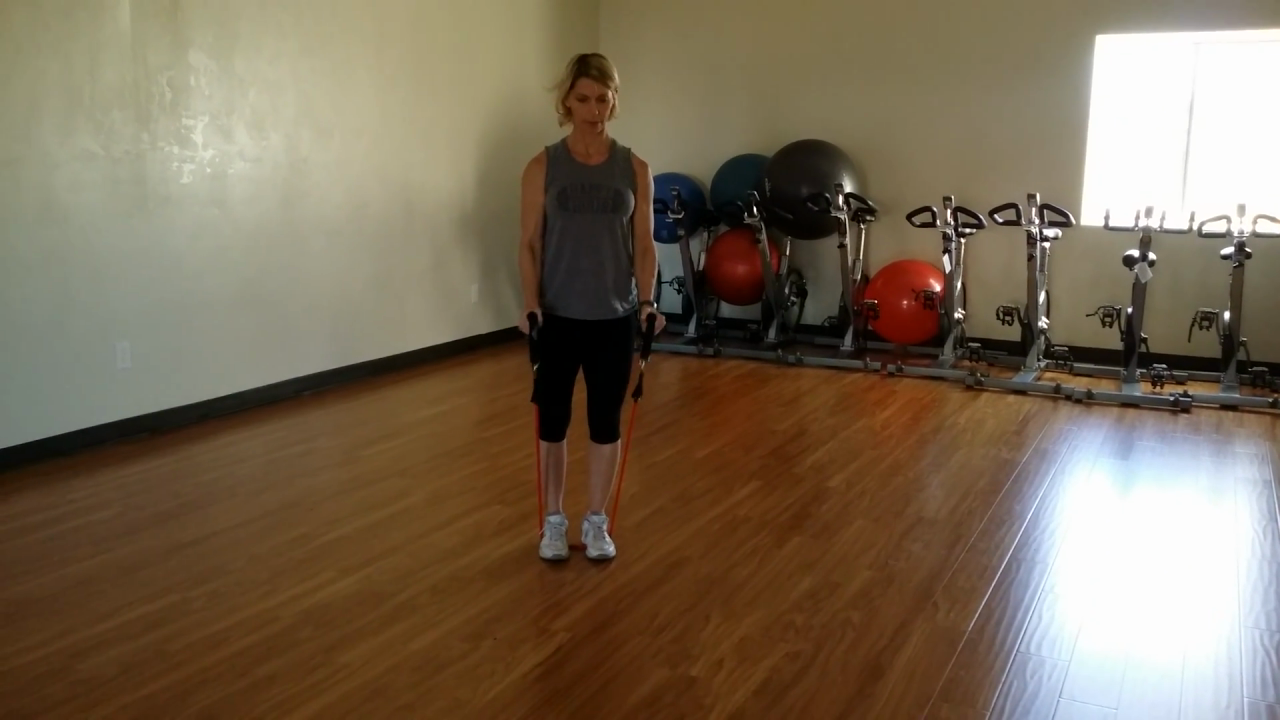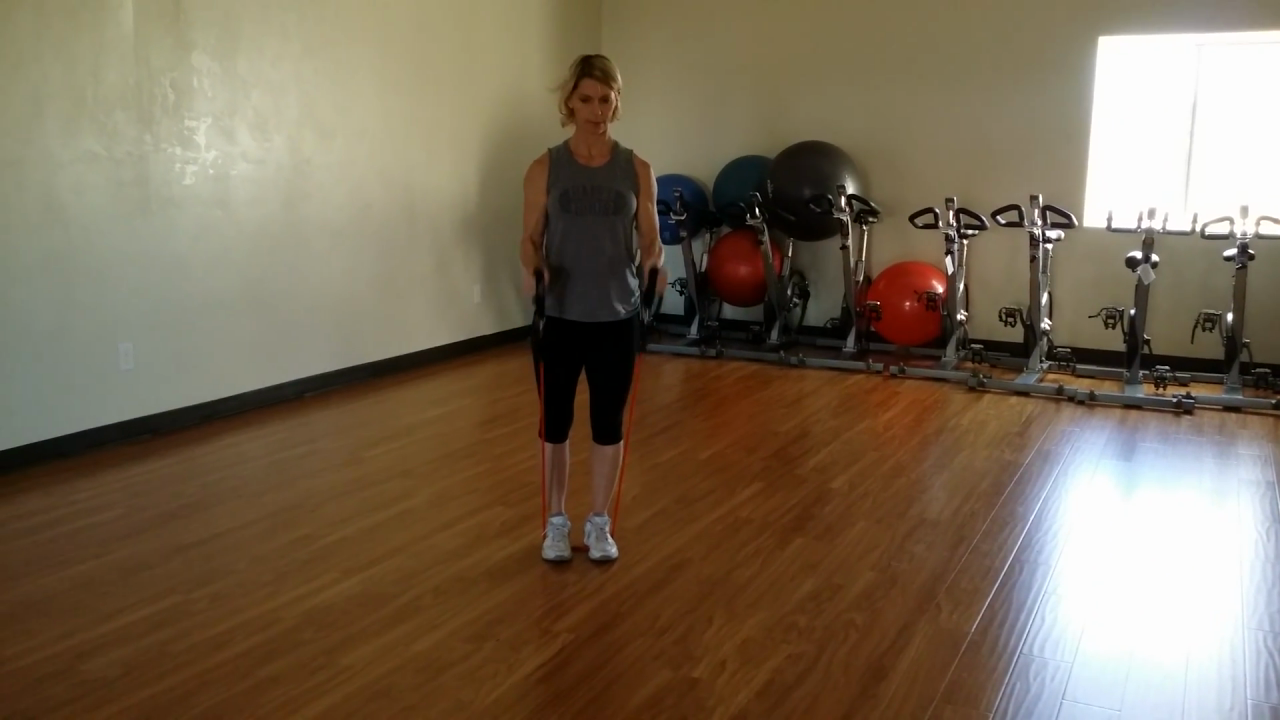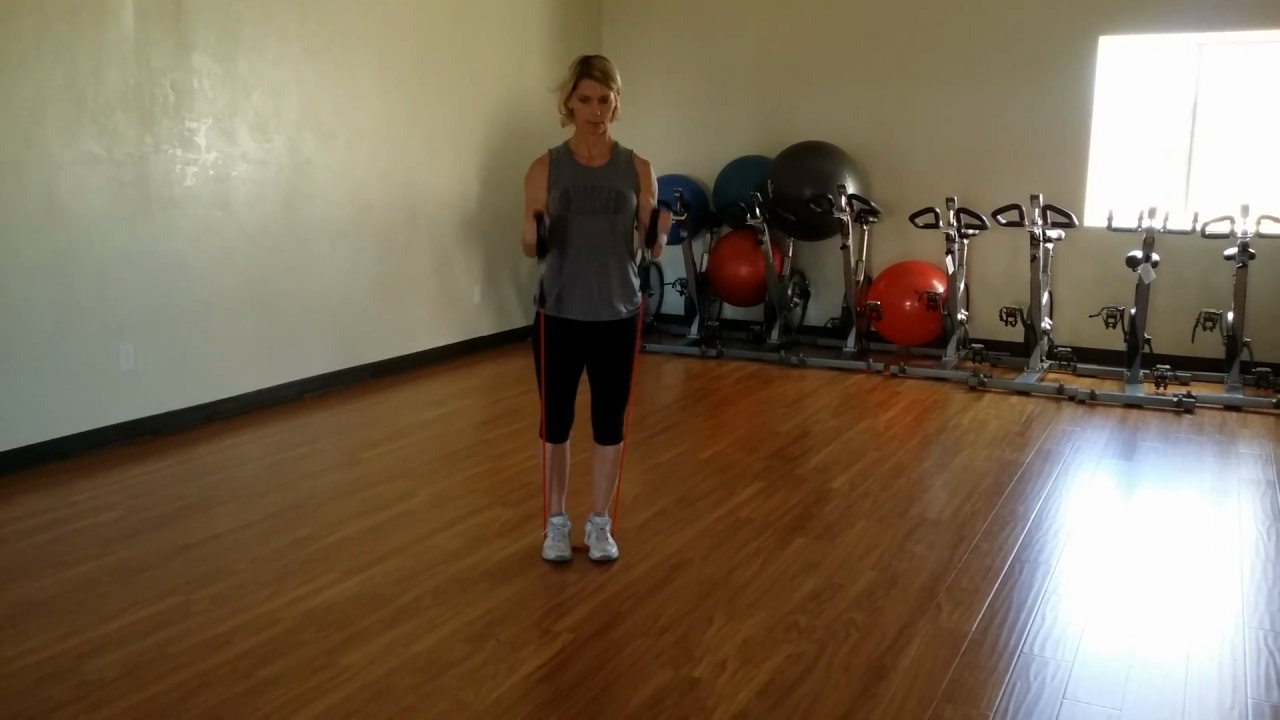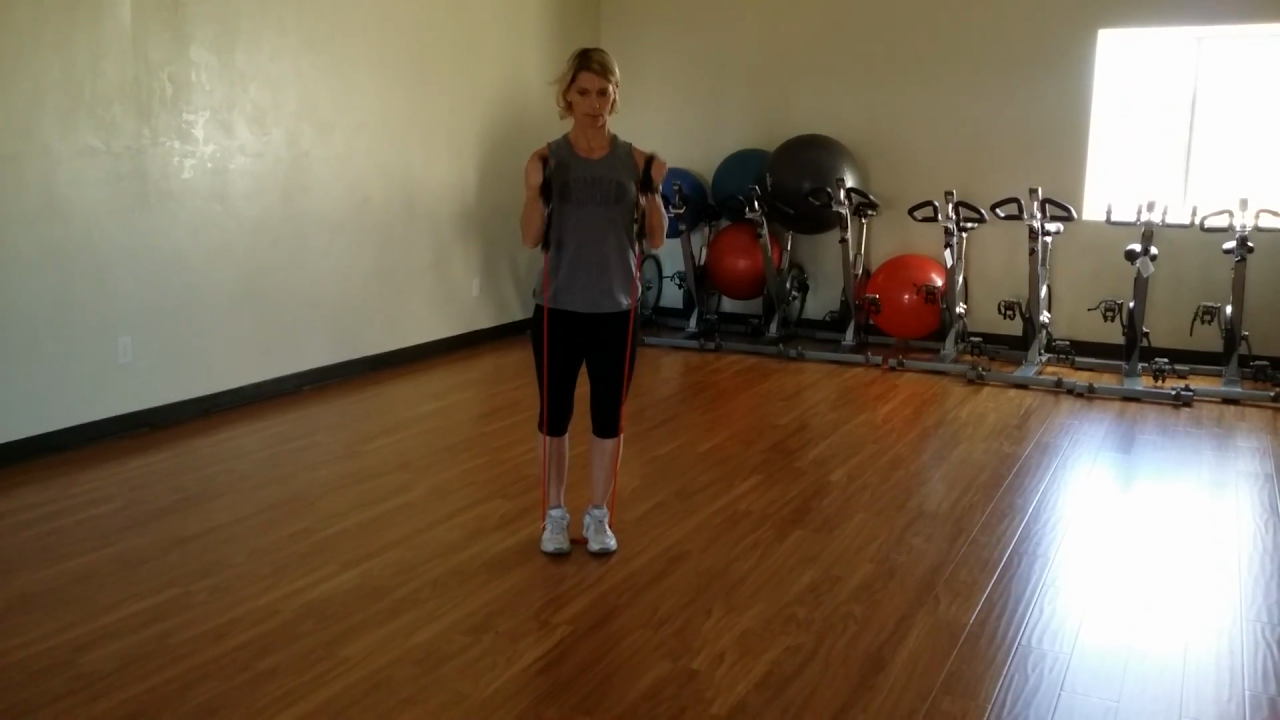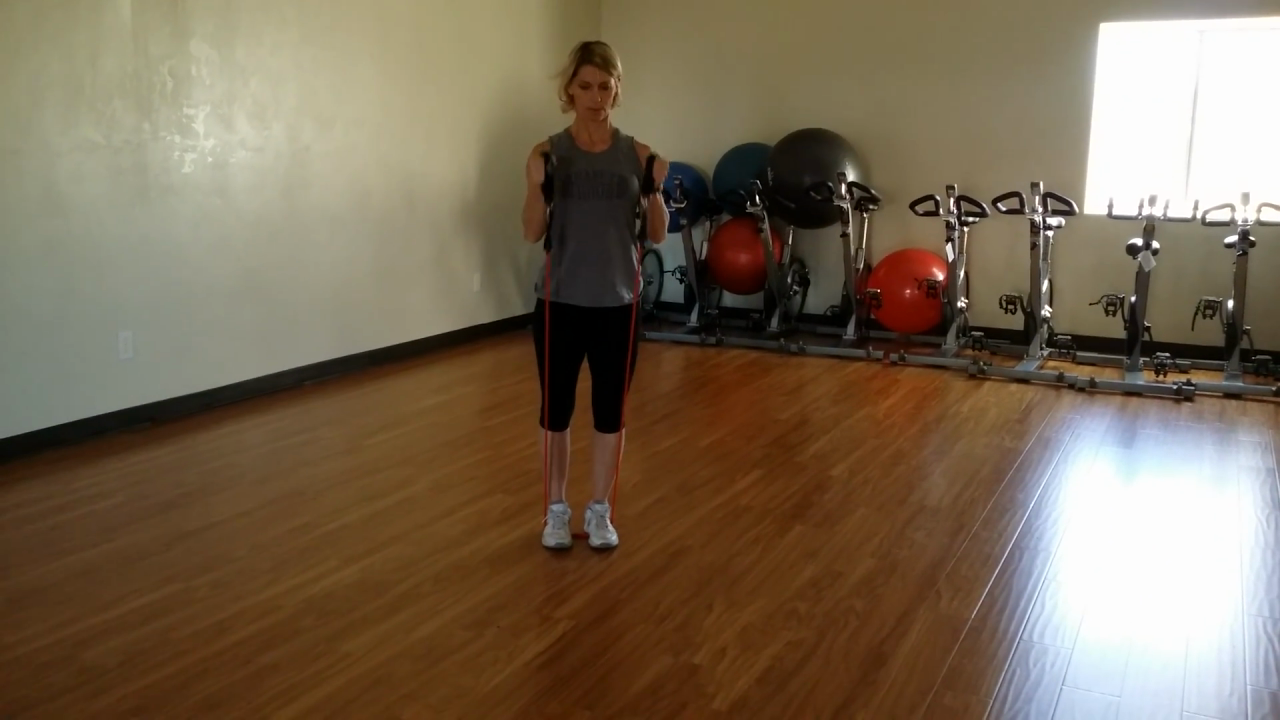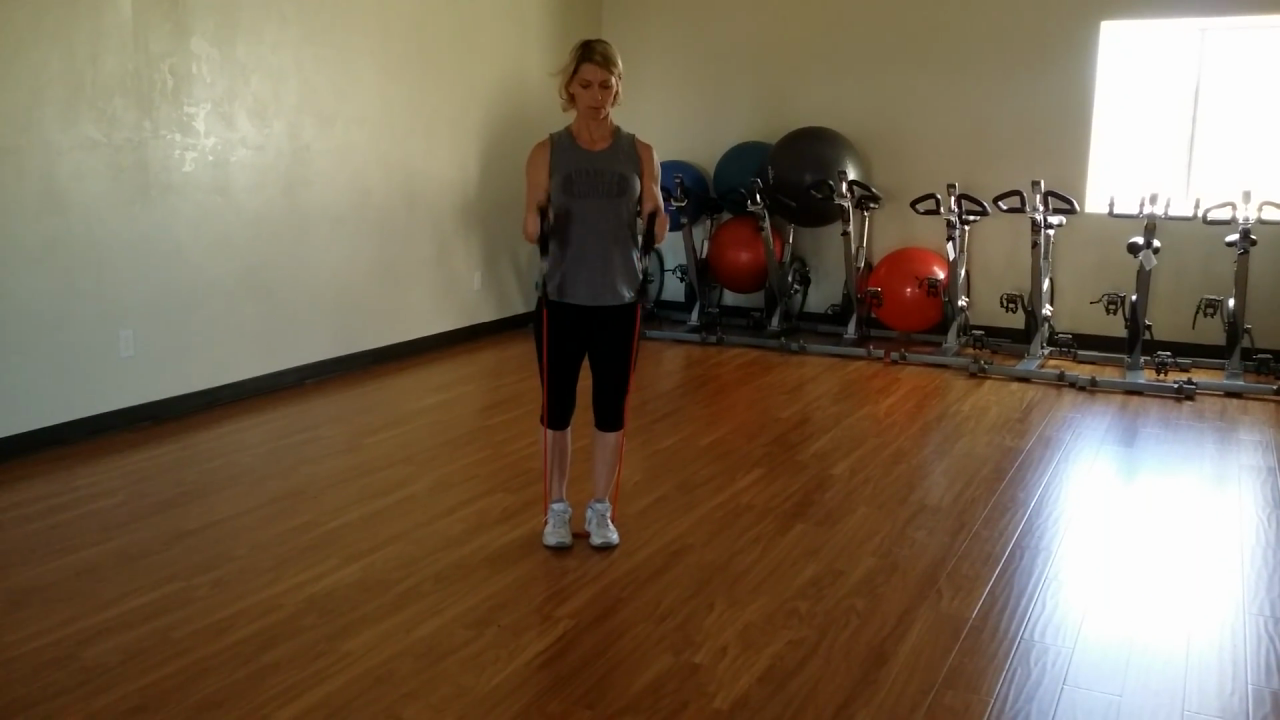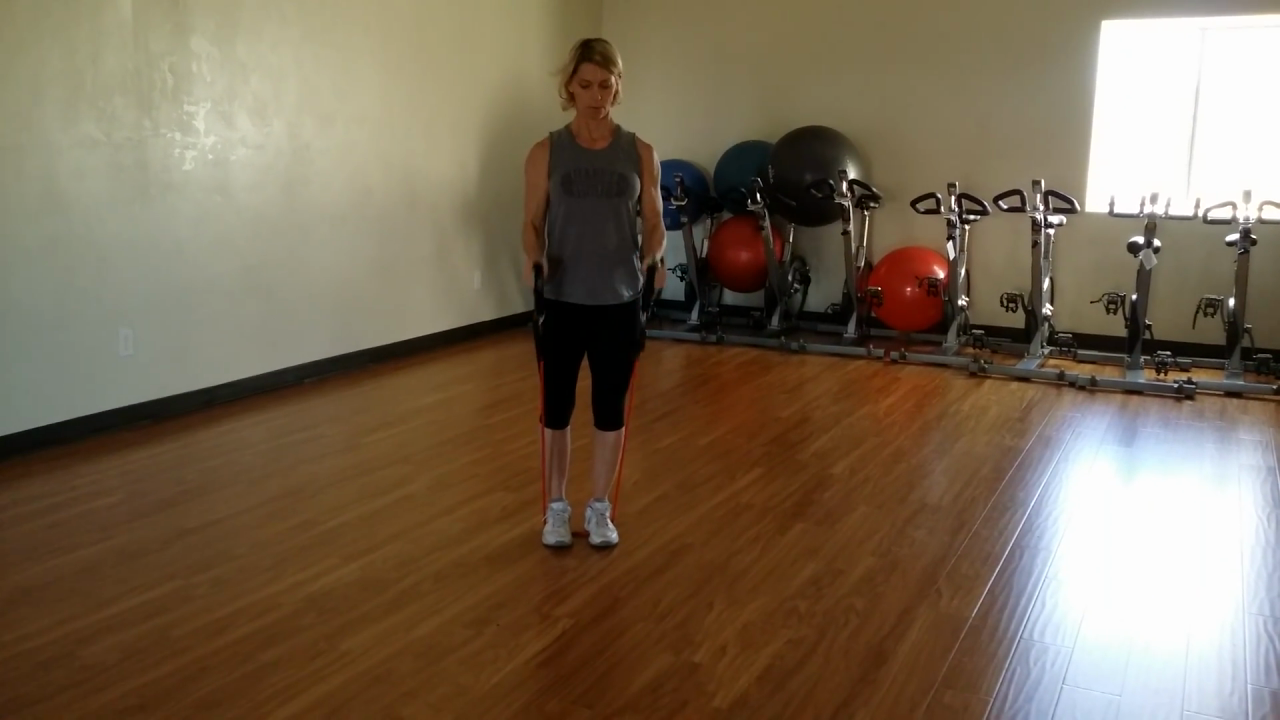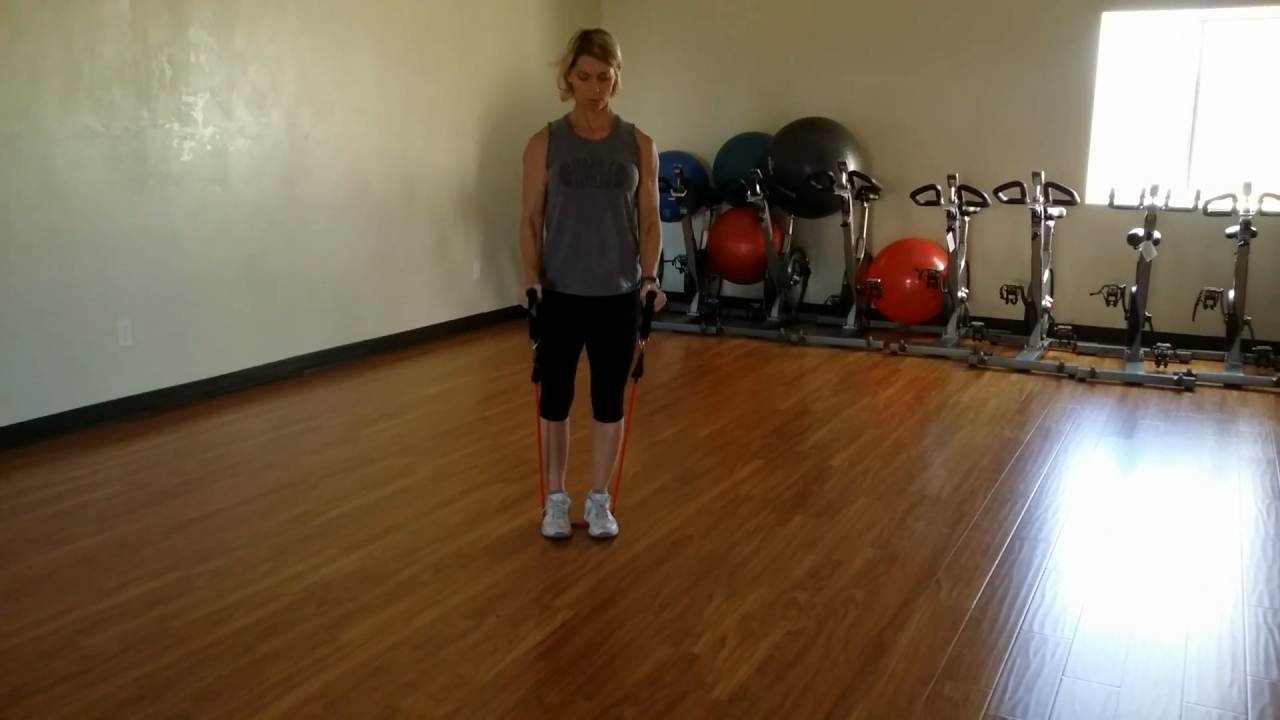
dt=0.2s
person 1, frame 1
left shoulder: (634, 168)
right shoulder: (542, 166)
left elbow: (644, 244)
right elbow: (529, 243)
left wrist: (647, 299)
right wrist: (530, 301)
left hip: (613, 317)
right hip: (556, 318)
left knee: (605, 422)
right knee: (552, 421)
left ankle: (596, 522)
right ankle: (553, 520)
person 1, frame 2
left shoulder: (637, 169)
right shoulder: (545, 167)
left elbow: (649, 239)
right elbow: (531, 238)
left wrist: (652, 262)
right wrist: (532, 266)
left hip: (617, 318)
right hip: (558, 318)
left knee: (608, 423)
right knee: (555, 423)
left ankle: (599, 523)
right ankle: (556, 521)
person 1, frame 3
left shoulder: (637, 169)
right shoulder: (545, 168)
left elbow: (651, 250)
right elbow: (530, 248)
left wrist: (657, 232)
right wrist: (532, 232)
left hip: (617, 317)
right hip: (559, 317)
left knee: (609, 423)
right knee: (556, 422)
left ankle: (599, 523)
right ankle: (556, 521)
person 1, frame 4
left shoulder: (635, 160)
right shoulder: (548, 158)
left elbow: (655, 240)
right elbow: (529, 239)
left wrist: (653, 192)
right wrist: (536, 191)
left hip: (616, 309)
right hip: (558, 309)
left knee: (608, 416)
right knee: (555, 415)
left ankle: (598, 515)
right ankle: (554, 514)
person 1, frame 5
left shoulder: (637, 154)
right shoulder: (548, 152)
left elbow: (656, 234)
right elbow: (531, 232)
left wrist: (656, 192)
right wrist: (536, 189)
left hip: (618, 303)
right hip: (560, 302)
left knee: (609, 410)
right knee: (556, 410)
left ankle: (599, 511)
right ankle: (556, 509)
person 1, frame 6
left shoulder: (640, 153)
right shoulder: (547, 152)
left elbow: (653, 224)
right elbow: (531, 222)
left wrist: (655, 225)
right wrist: (534, 227)
left hip: (620, 302)
right hip: (561, 301)
left knee: (611, 409)
right knee: (558, 408)
left ankle: (600, 510)
right ankle: (557, 508)
person 1, frame 7
left shoulder: (640, 153)
right shoulder: (547, 151)
left elbow: (653, 224)
right elbow: (532, 222)
left wrist: (652, 258)
right wrist: (535, 260)
left hip: (620, 302)
right hip: (561, 302)
left knee: (610, 408)
right knee: (557, 407)
left ankle: (600, 509)
right ankle: (557, 507)
person 1, frame 8
left shoulder: (639, 144)
right shoulder: (545, 143)
left elbow: (649, 221)
right elbow: (531, 219)
left wrist: (650, 276)
right wrist: (530, 275)
left hip: (618, 296)
right hip: (559, 294)
left knee: (609, 399)
right knee: (555, 398)
left ankle: (599, 500)
right ankle: (556, 499)
